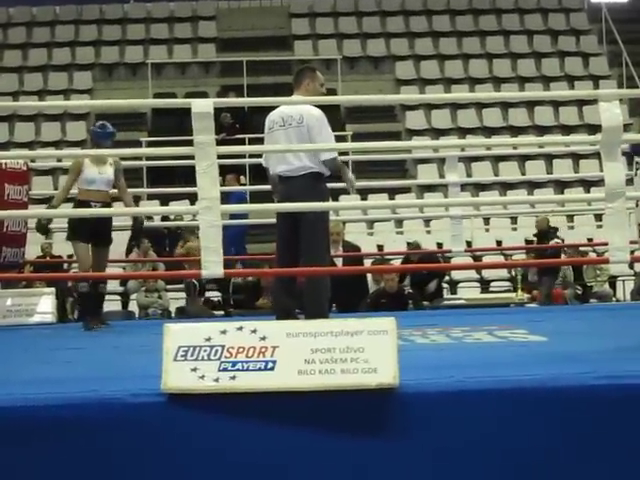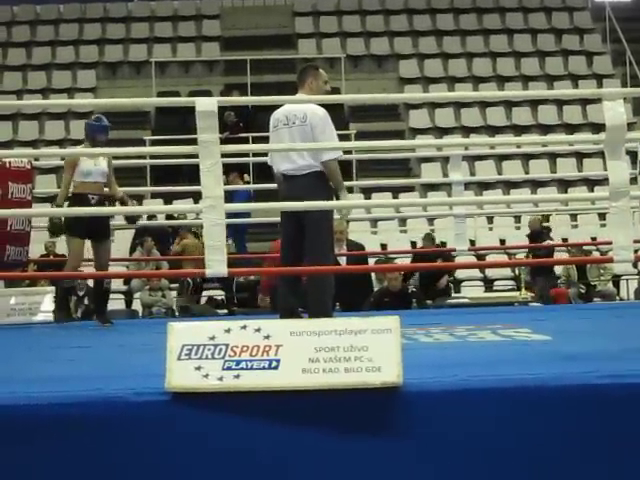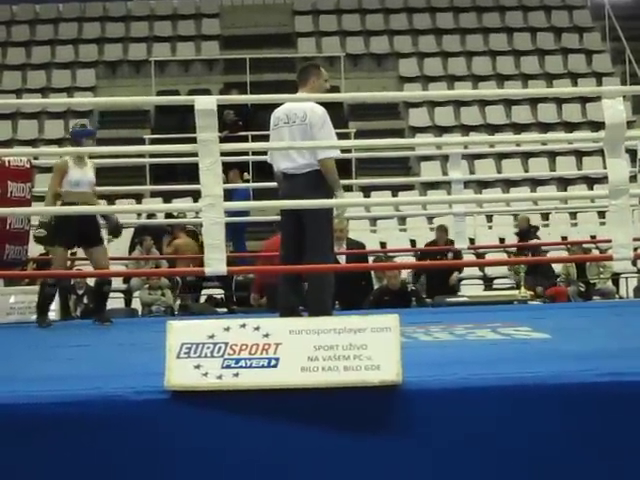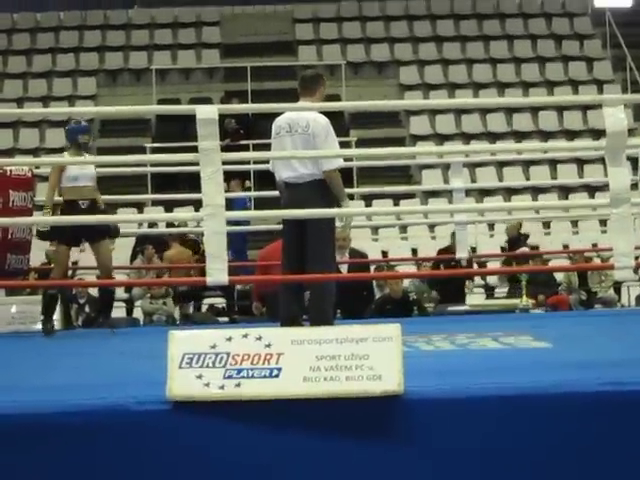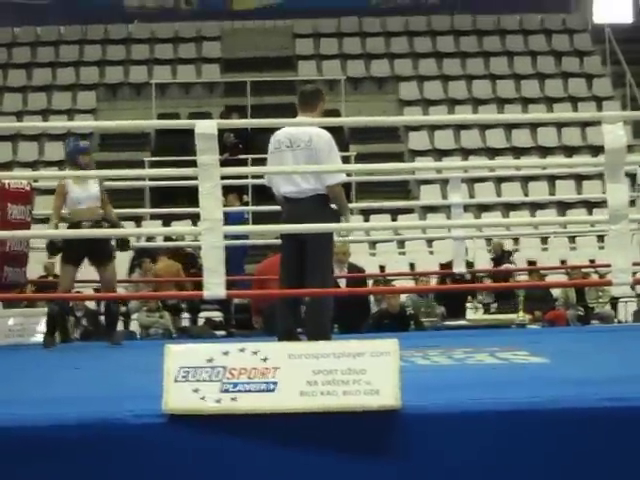
dt=0.2s
person 1, frame 1
left shoulder: (273, 117)
right shoulder: (312, 113)
left elbow: (269, 164)
right elbow: (328, 157)
right wrist: (346, 175)
left hip: (285, 189)
right hip: (309, 186)
left knee: (286, 255)
right knee: (315, 256)
left ankle: (284, 315)
right ankle: (317, 316)
person 1, frame 2
left shoulder: (277, 115)
right shoulder: (316, 112)
left elbow: (274, 162)
right elbow: (329, 158)
right wrist: (341, 191)
left hip: (289, 188)
right hip: (314, 186)
left knee: (290, 254)
right knee: (319, 255)
left ankle: (288, 314)
right ankle: (320, 316)
person 1, frame 3
left shoulder: (278, 114)
right shoulder: (315, 111)
left elbow: (274, 160)
right elbow: (325, 158)
right wrist: (338, 190)
left hip: (289, 187)
right hip: (313, 185)
left knee: (290, 253)
right knee: (319, 254)
left ankle: (288, 312)
right ankle: (320, 314)
person 1, frame 4
left shoulder: (279, 122)
right shoulder: (318, 120)
left elbow: (276, 169)
right elbow: (330, 168)
right wrist: (343, 200)
left hip: (291, 196)
right hip: (316, 194)
left knee: (292, 263)
right knee: (321, 263)
left ankle: (290, 323)
right ankle: (321, 323)
person 1, frame 5
left shoulder: (278, 137)
right shoulder: (320, 135)
left elbow: (272, 181)
right elbow: (333, 182)
right wrist: (345, 213)
left hip: (290, 211)
right hip: (316, 209)
left knee: (290, 276)
right knee: (319, 278)
left ankle: (286, 336)
right ankle: (318, 337)
person 2, frame 1
left shoulder: (114, 163)
right shoulder: (81, 161)
left elbow: (123, 190)
right elbow: (66, 188)
right wrist: (49, 211)
left hip: (103, 214)
left knee: (100, 270)
right knee: (85, 267)
left ankle: (96, 314)
right ankle: (86, 315)
person 2, frame 2
left shoulder: (106, 157)
right shoulder: (75, 155)
left elbow: (111, 185)
right elbow: (65, 185)
left wrist: (126, 201)
right wrist: (56, 210)
left hip: (100, 207)
right hip: (79, 205)
left knee: (103, 265)
right knee: (74, 262)
left ankle: (101, 312)
right ankle: (60, 308)
person 2, frame 3
left shoulder: (91, 164)
right shoulder: (63, 164)
right elbow: (52, 193)
left wrist: (108, 216)
right wrist: (45, 220)
left hip: (88, 217)
right hip: (66, 216)
left knee: (104, 269)
right knee: (57, 270)
left ankle: (99, 312)
right ankle: (42, 314)
person 2, frame 4
left shoulder: (91, 160)
right elbow: (52, 190)
left wrist: (106, 214)
right wrist: (47, 213)
left hip: (92, 212)
right hip: (70, 212)
left knee: (107, 266)
right knee: (60, 269)
left ankle: (105, 314)
right ankle: (47, 317)
person 2, frame 5
left shoulder: (96, 179)
right shoulder: (64, 184)
left elbow: (106, 206)
right elbow: (56, 213)
left wrist: (118, 227)
right wrist: (54, 232)
left hip: (98, 231)
right hip: (76, 233)
left knee: (110, 286)
right knee: (64, 288)
left ankle: (112, 332)
right ankle: (50, 334)
